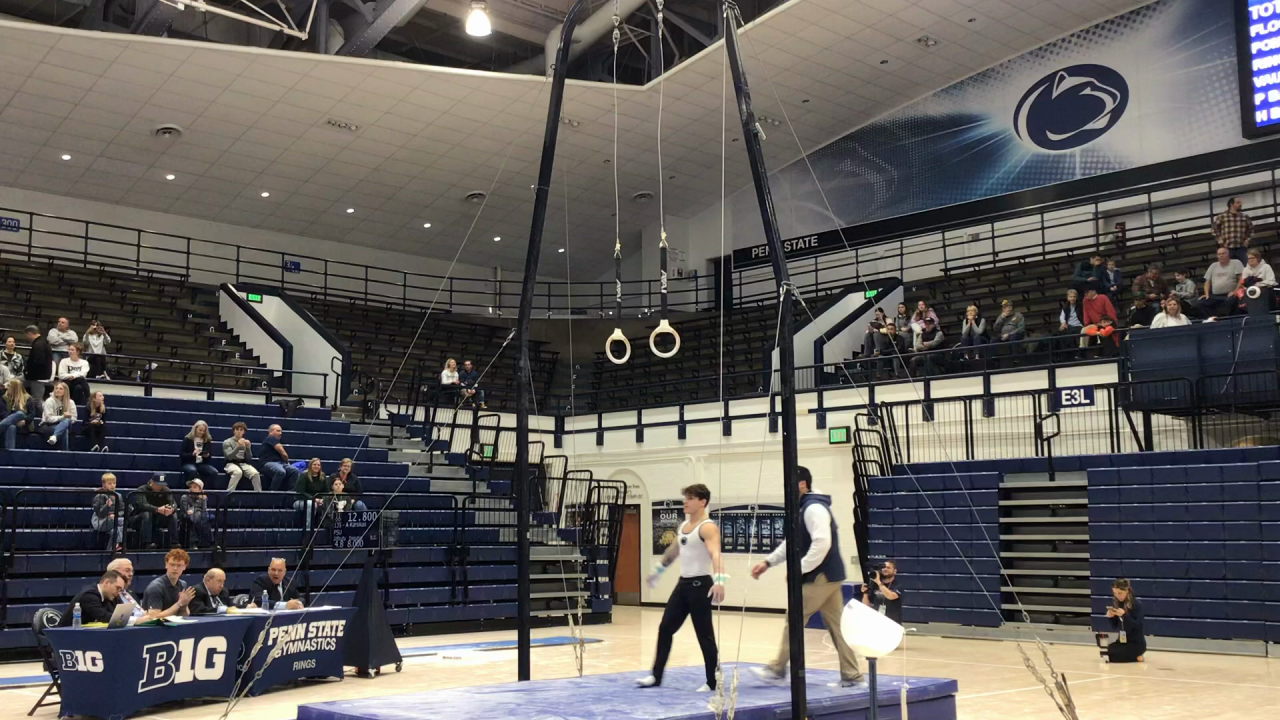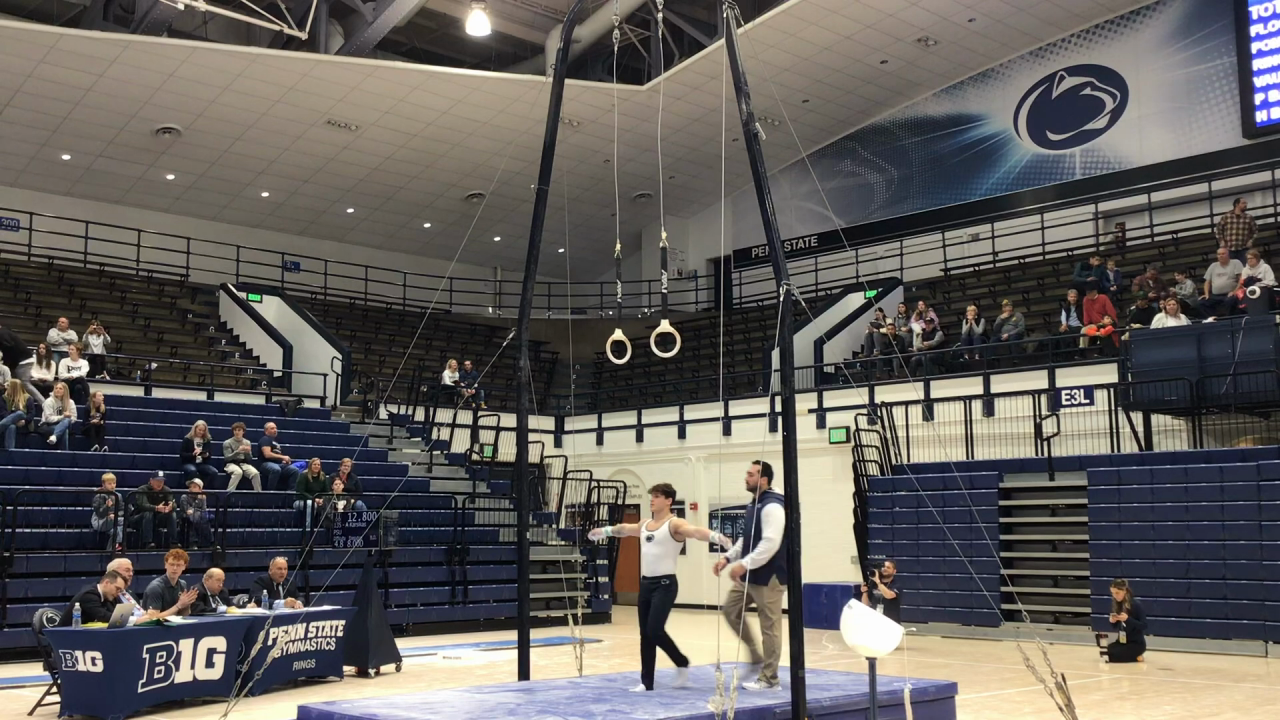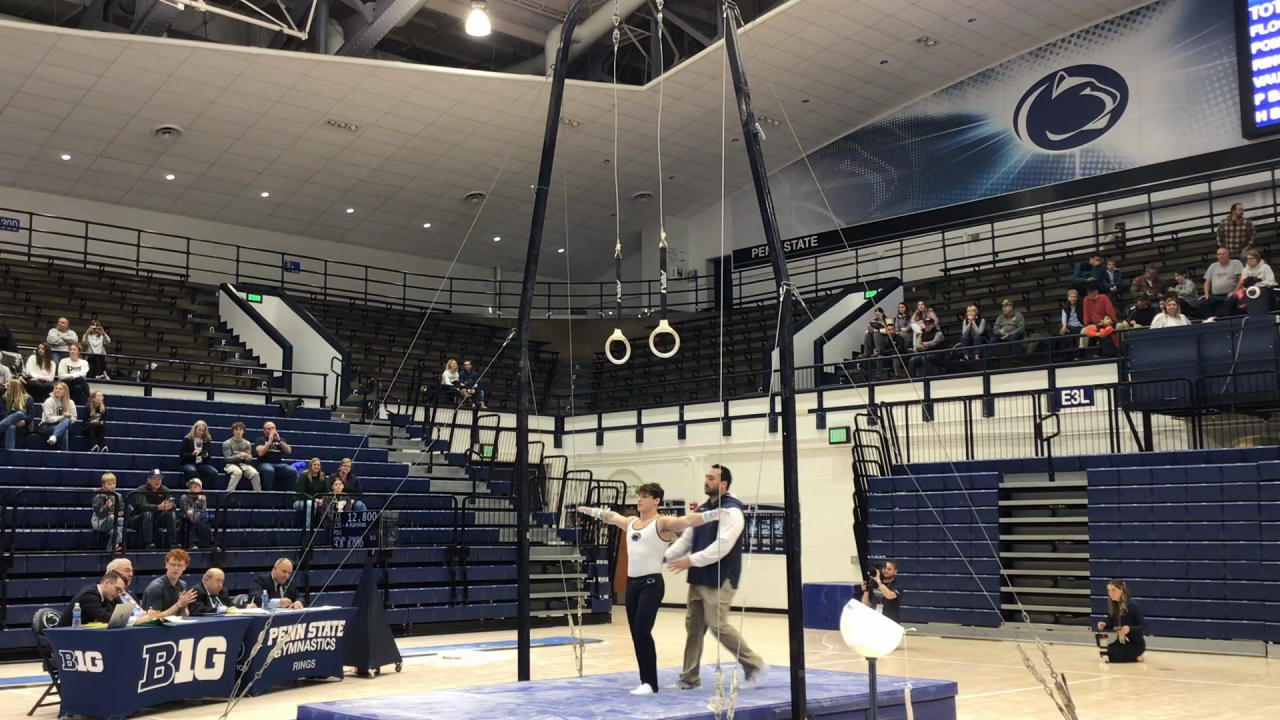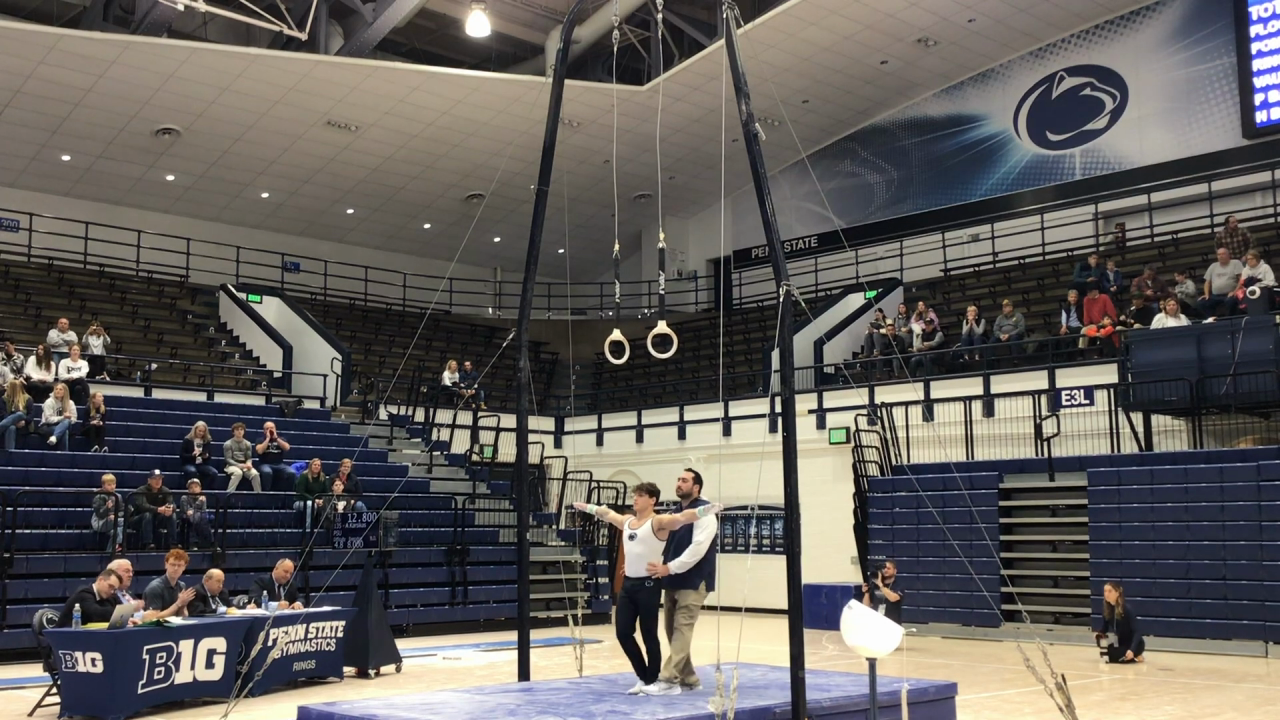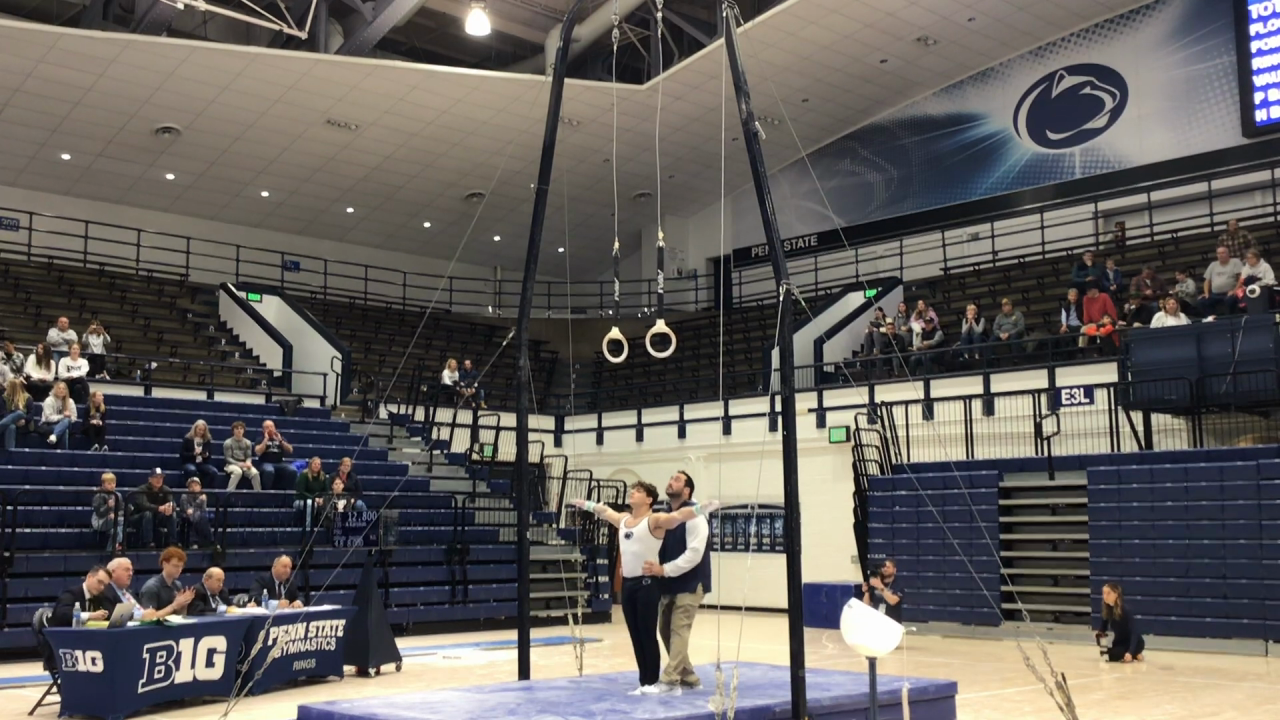
dt=0.4s
person 1, frame 1
left shoulder: (814, 508)
right shoulder: (802, 508)
left elbow: (822, 544)
left wrist: (800, 569)
right wrist: (767, 562)
left hip: (820, 575)
right hip: (827, 576)
right knee: (834, 624)
left ankle: (777, 669)
right ankle: (851, 674)
person 1, frame 2
left shoulder: (772, 506)
right shoulder: (752, 505)
left elbow: (770, 544)
left wrist: (744, 565)
right wrist: (728, 558)
left hip: (769, 576)
right hip: (751, 575)
left knee: (770, 625)
right knee: (730, 610)
left ankle: (768, 677)
right ankle: (757, 656)
person 1, frame 3
left shoulder: (731, 511)
right shoulder: (701, 510)
left elbow: (722, 546)
right elbow: (685, 539)
left wrist: (691, 560)
right wrist: (664, 557)
left hip: (721, 579)
right hip: (699, 578)
left knee: (718, 625)
right knee: (693, 627)
left ankle: (755, 666)
right ankle: (689, 678)
person 1, frame 4
left shoulder: (704, 514)
right shoulder: (673, 514)
left elbow: (697, 549)
left wrist: (669, 568)
left hip: (695, 582)
right hip: (674, 582)
left knee: (682, 628)
right knee: (673, 629)
left ankle: (668, 681)
right ankle: (688, 679)
person 1, frame 5
left shoulder: (694, 517)
left elbow: (694, 555)
right elbow: (657, 549)
left wrist: (664, 570)
right wrist: (642, 566)
left hip: (690, 584)
right hip: (669, 584)
left knee: (678, 629)
right knee: (666, 630)
left ankle: (670, 681)
right ankle: (688, 677)
person 2, frame 1
left shoulder: (707, 528)
right shoulder: (684, 526)
left elbow: (715, 555)
right elbow: (674, 551)
left wrist: (720, 580)
right wrist: (658, 570)
left hip: (700, 585)
right hip: (683, 584)
left knee: (704, 634)
right knee: (665, 628)
left ankle: (712, 682)
right ankle: (656, 676)
person 2, frame 2
left shoulder: (674, 524)
right shoulder: (644, 525)
left elbow: (696, 531)
right elbow: (623, 529)
left wrist: (717, 537)
right wrist: (604, 531)
left hip: (665, 583)
right hip: (646, 583)
left knee: (654, 630)
right knee: (645, 633)
left ankle: (681, 663)
right ankle: (647, 681)
person 2, frame 3
left shoulder: (662, 523)
right shoulder: (630, 522)
left elbow: (687, 521)
right elbow: (611, 516)
left wrist: (711, 514)
right wrist: (592, 511)
left hip: (651, 583)
right hip: (632, 582)
left knee: (642, 632)
right knee: (636, 635)
left ankle: (651, 683)
right ankle: (645, 681)
person 2, frame 4
left shoulder: (659, 522)
right shoulder: (627, 521)
left elbow: (682, 517)
right elbow: (607, 513)
left wrist: (705, 510)
right wrist: (588, 507)
left hip: (648, 584)
right hip: (628, 584)
left knee: (649, 635)
right knee: (623, 633)
left ankle: (652, 682)
right ankle: (643, 678)
person 2, frame 5
left shoulder: (655, 520)
right shoulder: (622, 519)
left elbow: (679, 515)
right elbow: (604, 511)
left wrist: (701, 508)
right wrist: (586, 505)
left hip: (646, 583)
right hip: (628, 583)
left knee: (648, 636)
right knee: (636, 637)
left ankle: (652, 683)
right ankle: (644, 683)
